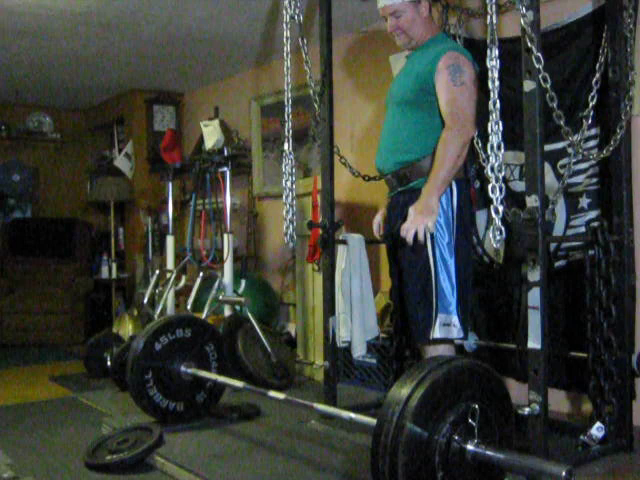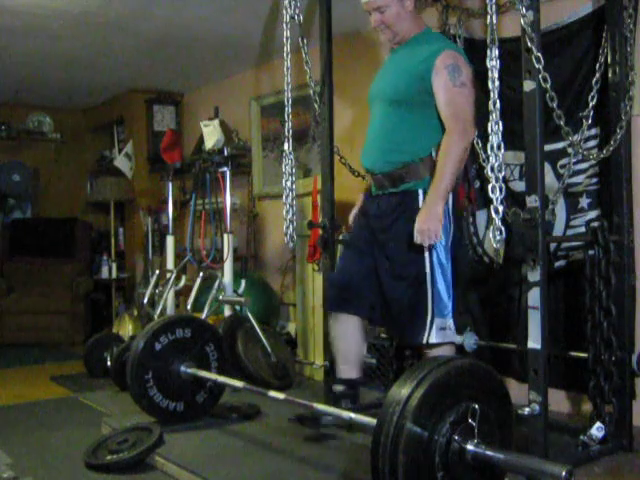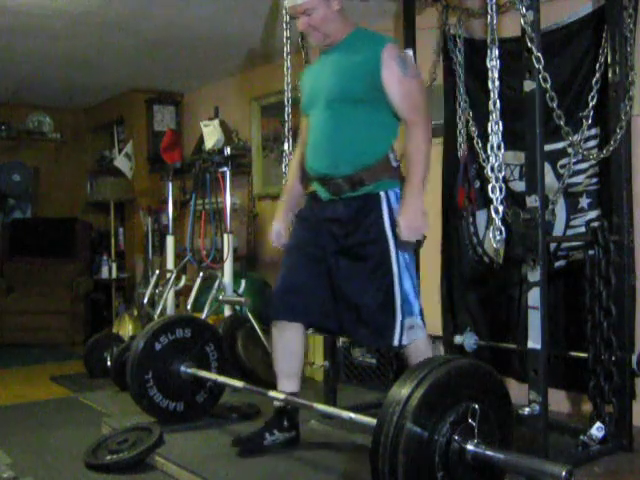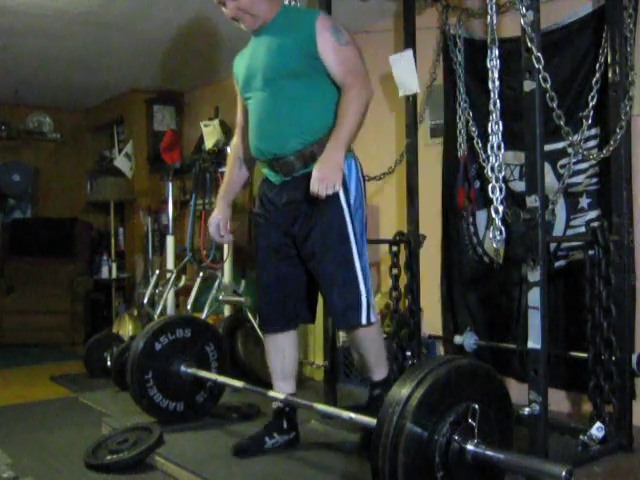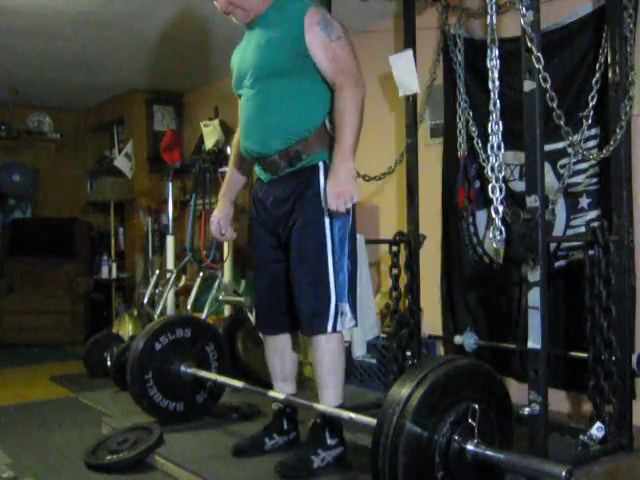
dt=0.5s
person 1, frame 1
left shoulder: (449, 59)
right shoulder: (413, 63)
left elbow: (460, 130)
left wrist: (426, 201)
left hip: (432, 198)
right hip: (403, 198)
left knee: (434, 314)
right knee: (411, 314)
person 1, frame 2
left shoulder: (442, 58)
right shoulder: (391, 62)
left elbow: (460, 131)
left wrist: (434, 204)
right wrist: (364, 198)
left hip: (418, 198)
right hip: (379, 199)
left knee: (427, 314)
right knee: (343, 297)
right ankle: (348, 393)
person 1, frame 3
left shoulder: (381, 54)
right shoulder: (311, 73)
left elbow: (417, 124)
left wrist: (413, 197)
right wrist: (284, 211)
left hip: (371, 202)
right hip: (319, 205)
left knee: (399, 314)
right knee: (287, 307)
right ankle: (286, 418)
person 1, frame 4
right shoulder: (244, 59)
left elbow: (357, 86)
left wrist: (333, 154)
right wrist: (224, 201)
left hip: (325, 180)
right hip: (273, 189)
left knee: (349, 296)
right knee: (274, 309)
left ankle: (383, 393)
right ankle: (284, 419)
person 1, frame 5
right shoulder: (242, 51)
left elbow: (349, 85)
left wrist: (341, 165)
right wrist: (225, 199)
left hip: (314, 176)
right hip: (267, 186)
left knee: (319, 305)
right knee: (273, 309)
left ankle: (329, 432)
right ankle: (285, 420)
